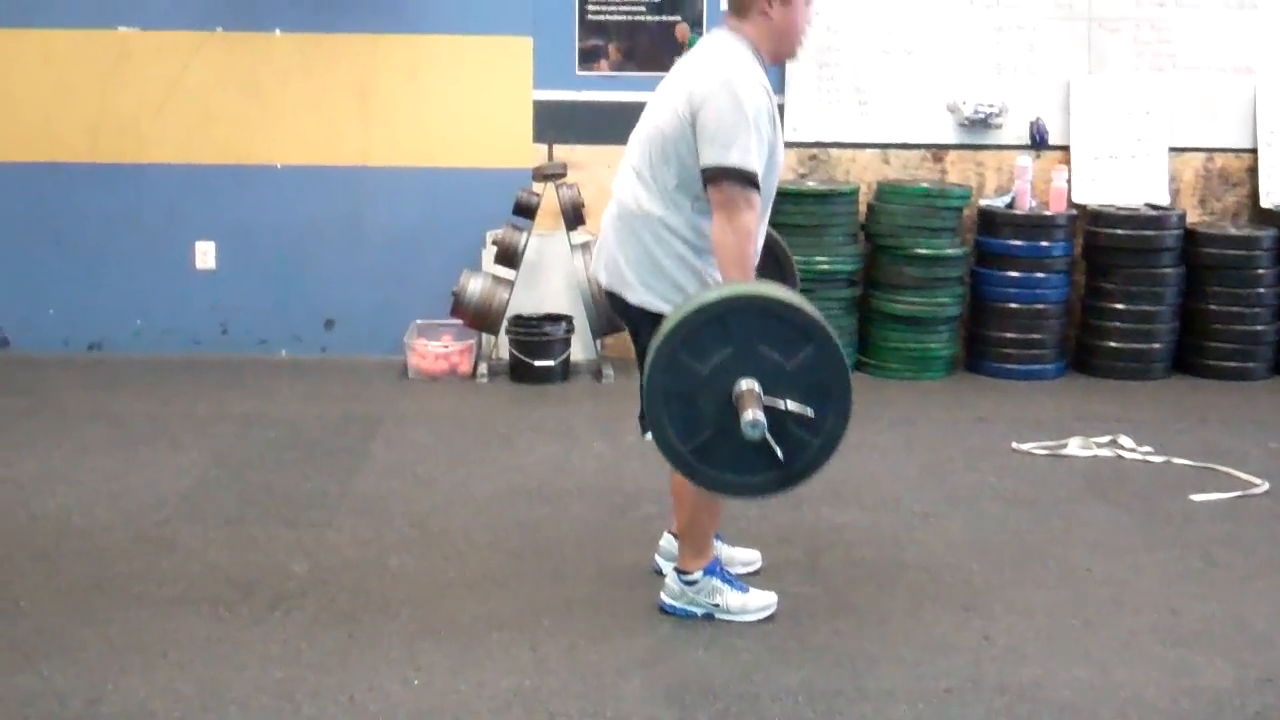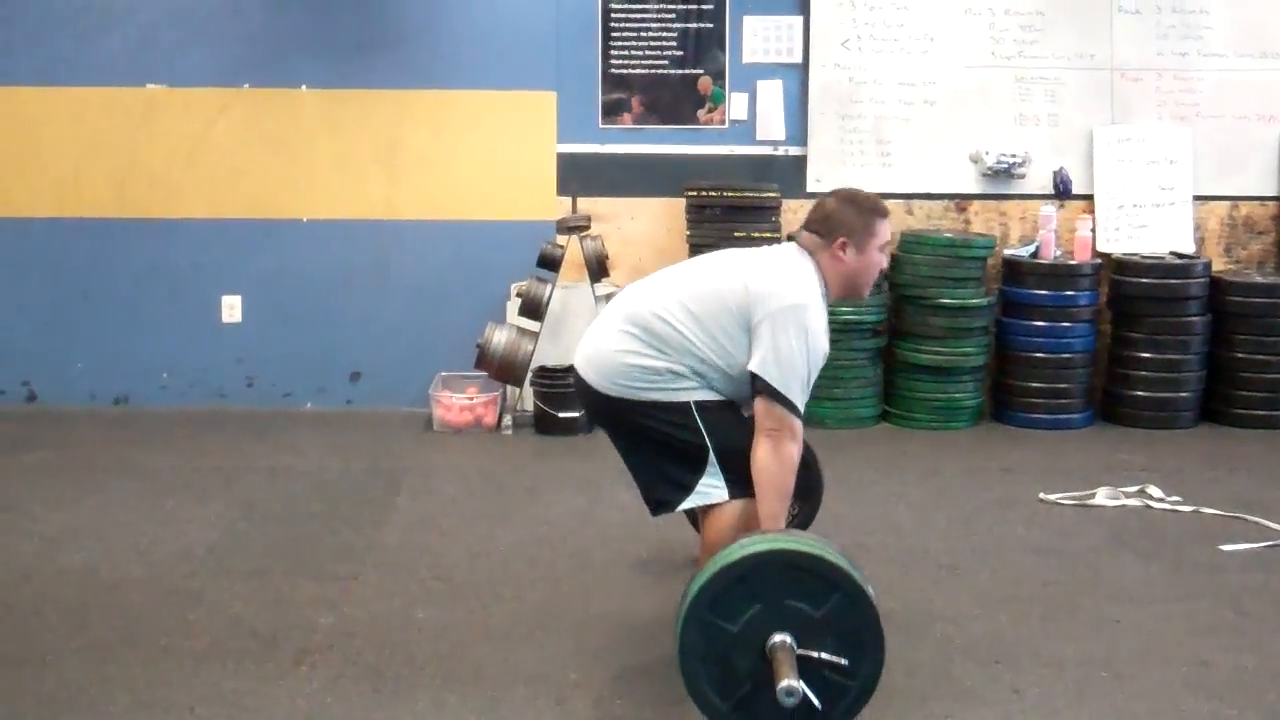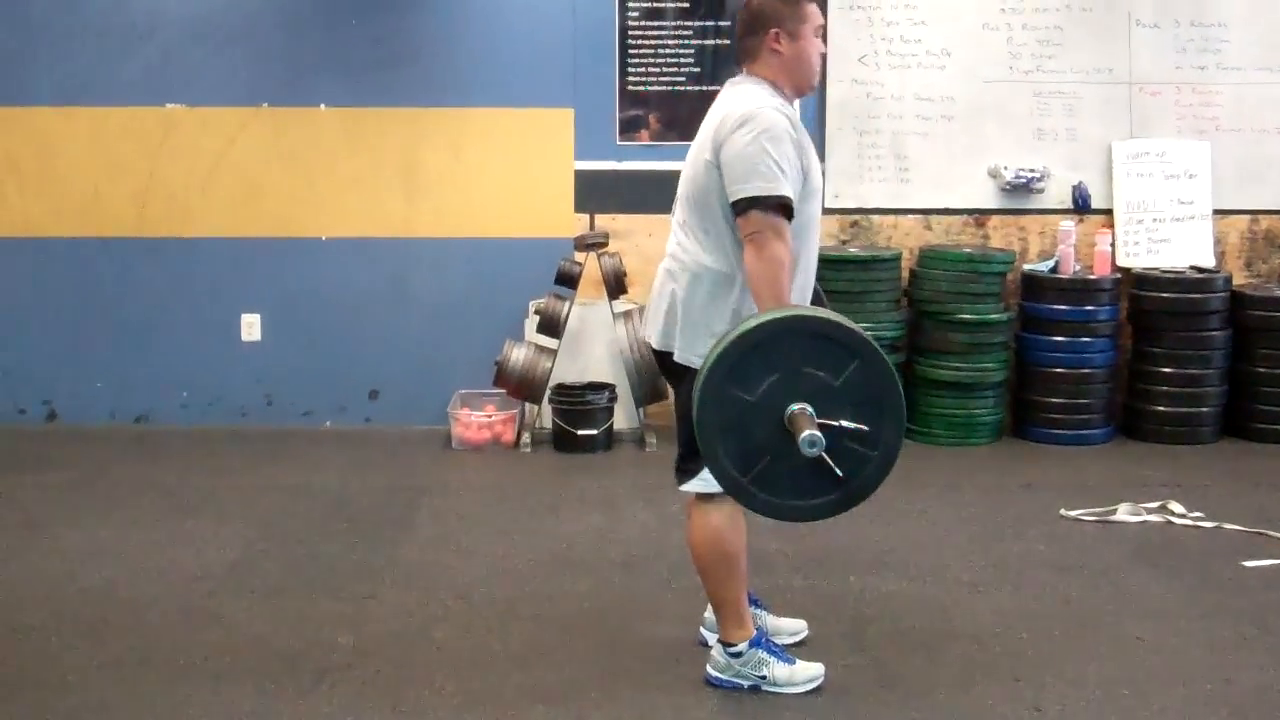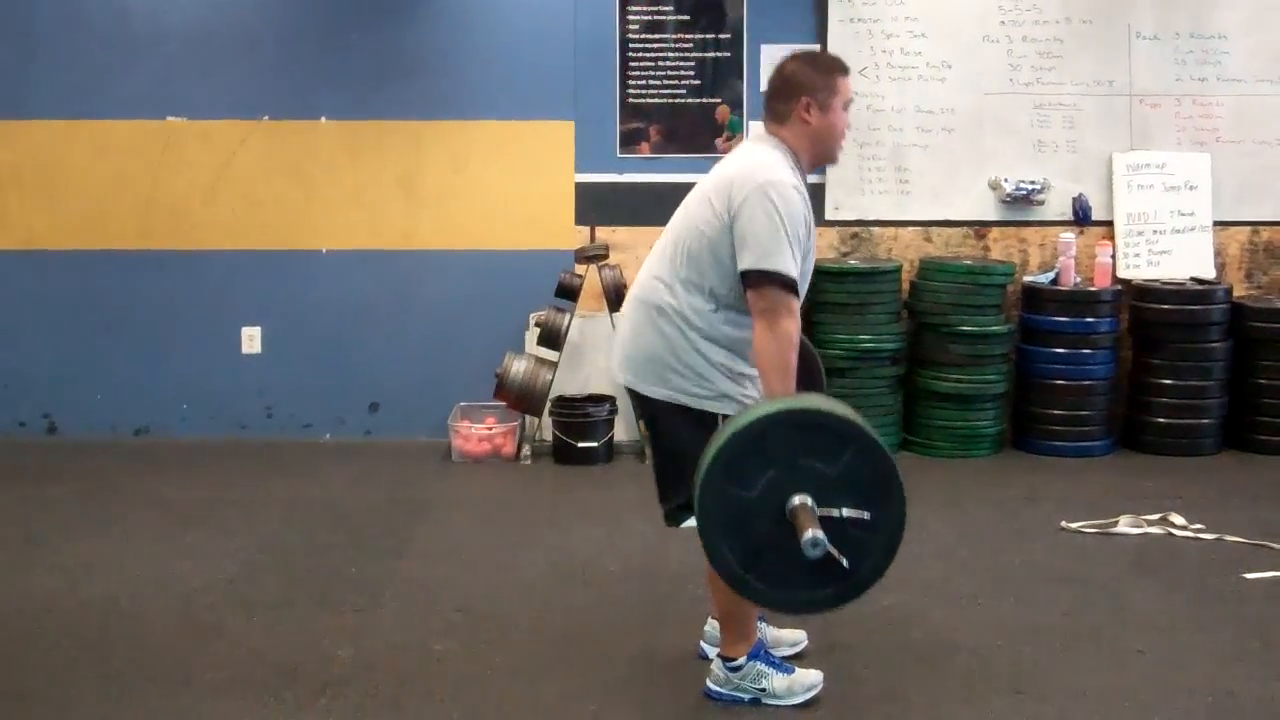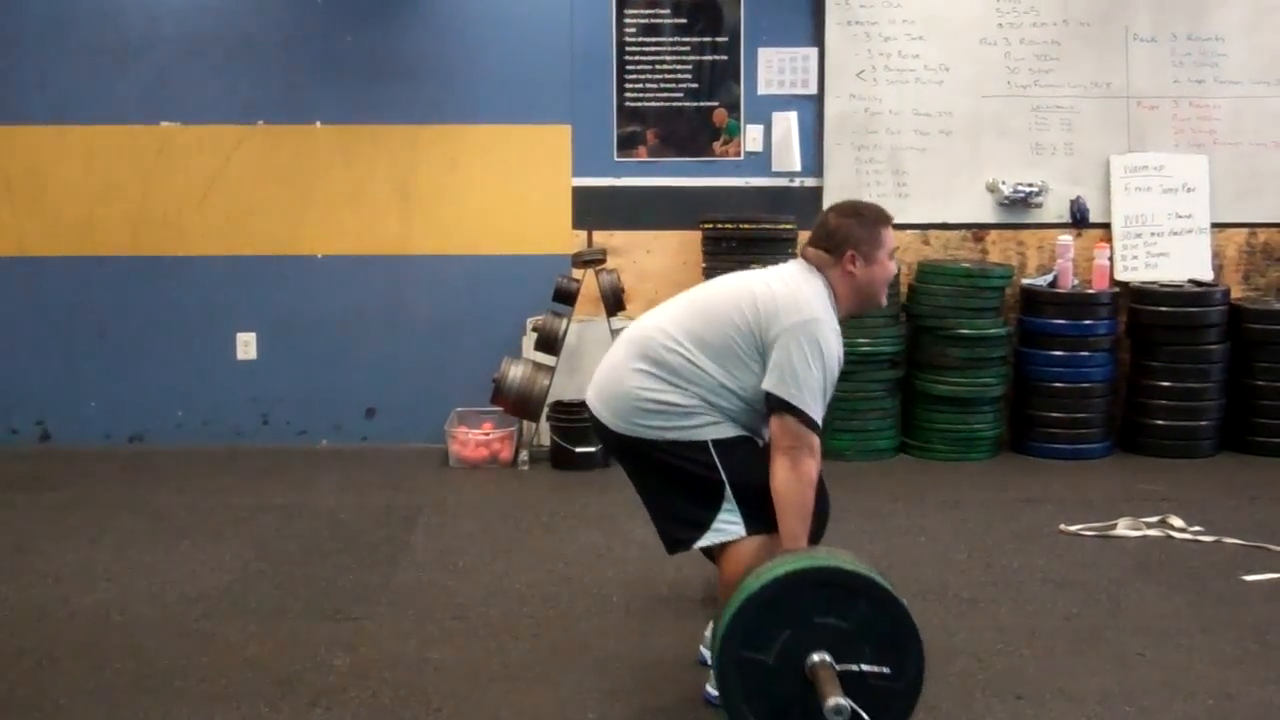
dt=0.7s
person 1, frame 1
left shoulder: (721, 61)
right shoulder: (737, 81)
right elbow: (733, 210)
left hip: (652, 260)
right hip: (663, 274)
left ankle: (687, 541)
right ankle: (692, 580)
person 1, frame 2
left shoulder: (784, 269)
right shoulder: (798, 308)
right elbow: (778, 438)
left hip: (620, 355)
right hip: (631, 373)
left knee: (733, 470)
right knee: (741, 486)
person 1, frame 3
left shoulder: (747, 106)
right shoulder: (762, 118)
right elbow: (765, 238)
left hip: (714, 323)
right hip: (716, 331)
left knee: (725, 477)
right knee: (719, 483)
left ankle: (731, 610)
right ankle: (736, 650)
person 1, frame 4
left shoulder: (760, 165)
right shoulder: (774, 185)
right elbow: (773, 315)
left wrist: (774, 406)
left hip: (681, 349)
right hip: (688, 364)
right knee: (742, 511)
left ankle: (732, 623)
right ankle: (738, 664)
person 1, frame 5
left shoulder: (795, 287)
right shoulder: (809, 320)
right elbow: (796, 452)
left hip: (640, 392)
right hip: (653, 406)
left knee: (756, 507)
right knee: (762, 521)
